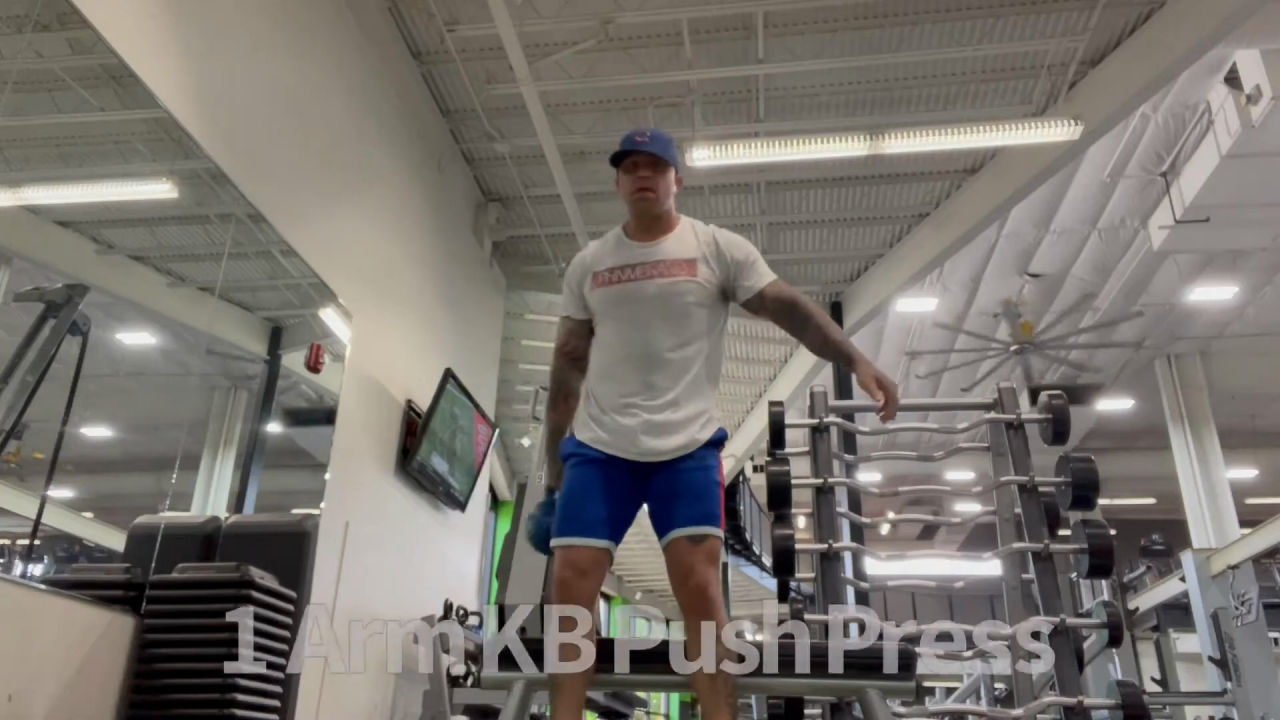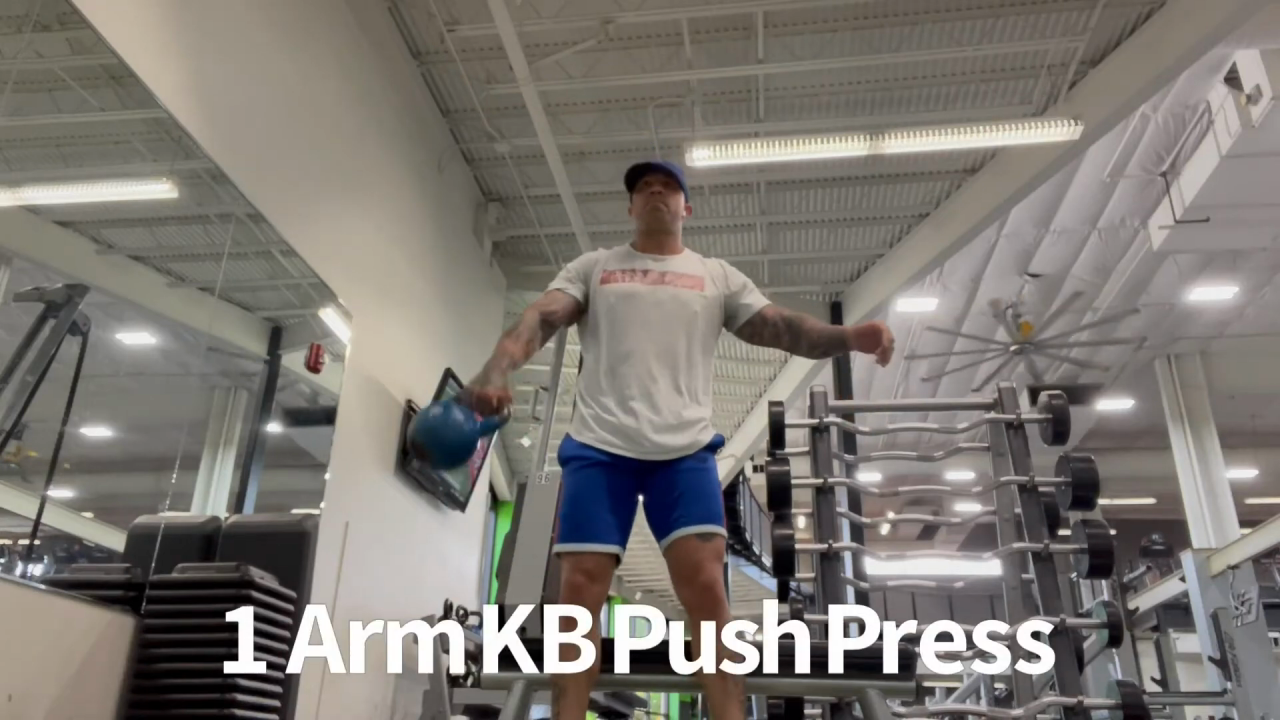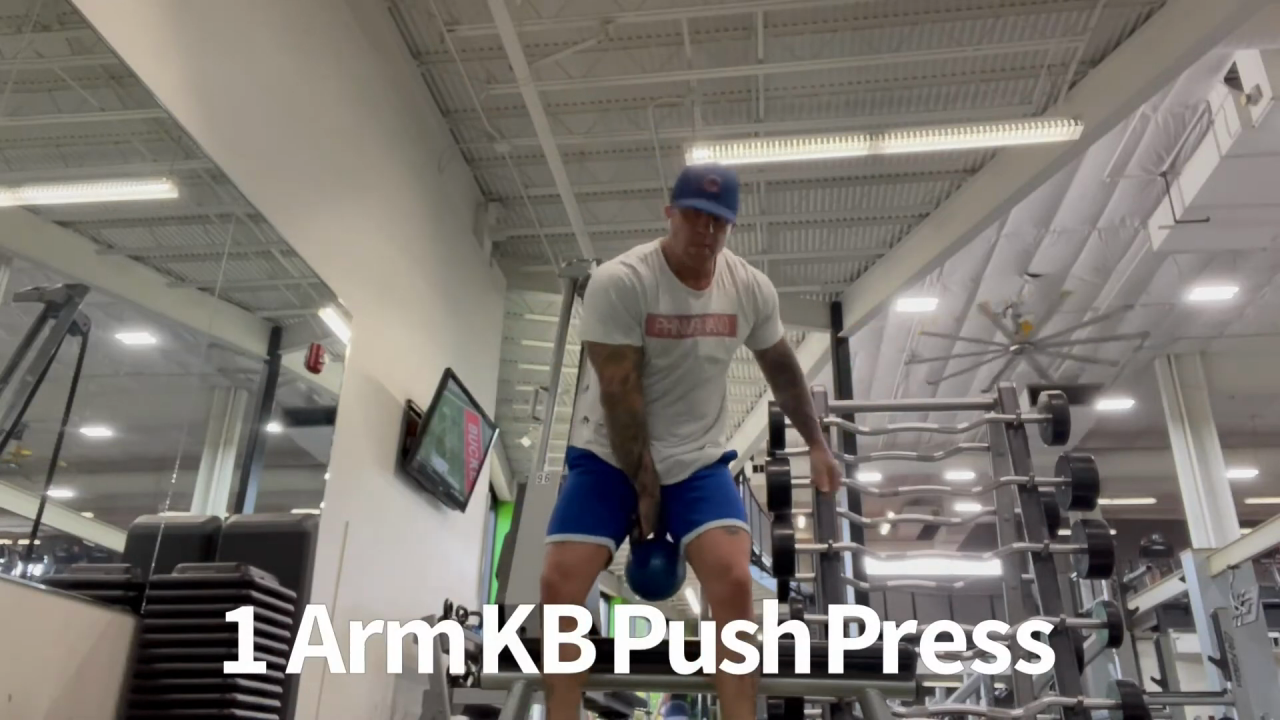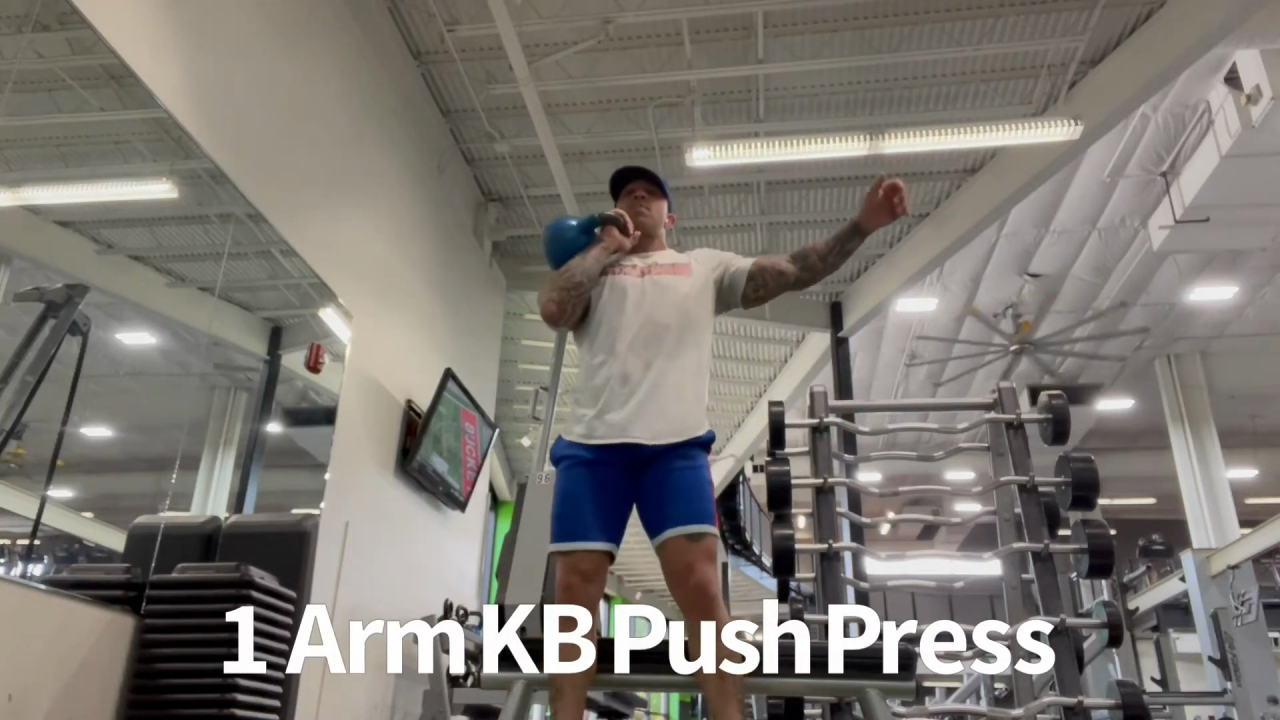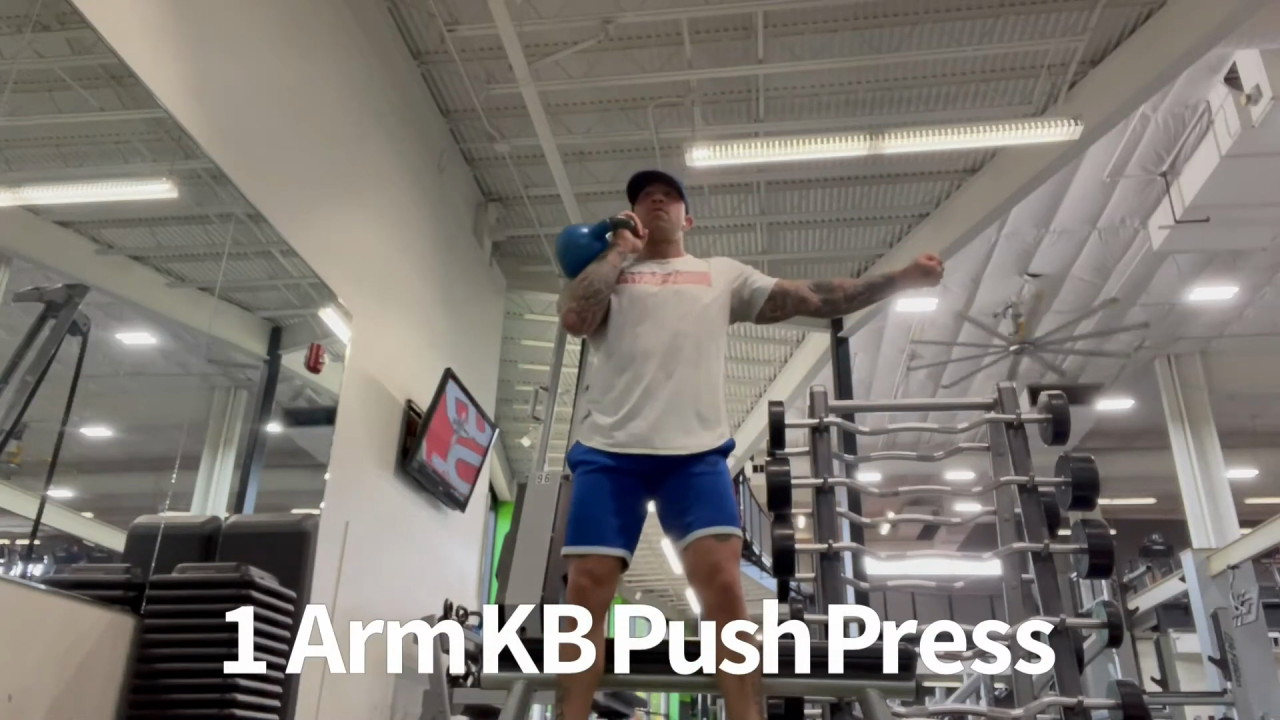
dt=1s
person 1, frame 1
left shoulder: (719, 248)
right shoulder: (588, 263)
left elbow: (791, 309)
right elbow: (569, 361)
left wrist: (858, 360)
right wrist: (552, 453)
left hip: (686, 447)
right hip: (597, 448)
left knee: (699, 589)
right knee: (571, 587)
person 1, frame 2
left shoulder: (718, 277)
right shoulder: (591, 268)
left elbow: (783, 328)
right elbow: (540, 319)
left wrist: (850, 336)
right wrist: (496, 368)
left hip: (684, 450)
right hip: (598, 447)
left knee: (705, 589)
right knee: (579, 590)
person 1, frame 3
left shoulder: (752, 288)
right shoulder: (618, 282)
left elbow: (781, 366)
right elbow: (620, 399)
left wrist: (817, 442)
right wrist: (645, 493)
left hip: (698, 463)
right hip: (610, 459)
left knee: (733, 582)
right knee: (561, 583)
person 1, frame 4
left shoulder: (705, 266)
right shoulder: (590, 268)
left elbow: (792, 272)
right elbow: (552, 309)
left wrist: (863, 225)
right wrist: (605, 247)
left hip: (675, 442)
right hip: (592, 443)
left knee: (701, 589)
right knee: (575, 590)
person 1, frame 5
left shoulder: (721, 274)
right shoulder: (608, 274)
left elbow: (813, 297)
right elbow: (573, 317)
left wrist: (902, 277)
right wrist: (620, 250)
left hip: (695, 451)
right hip: (609, 451)
left knee: (724, 588)
right knee: (586, 592)
